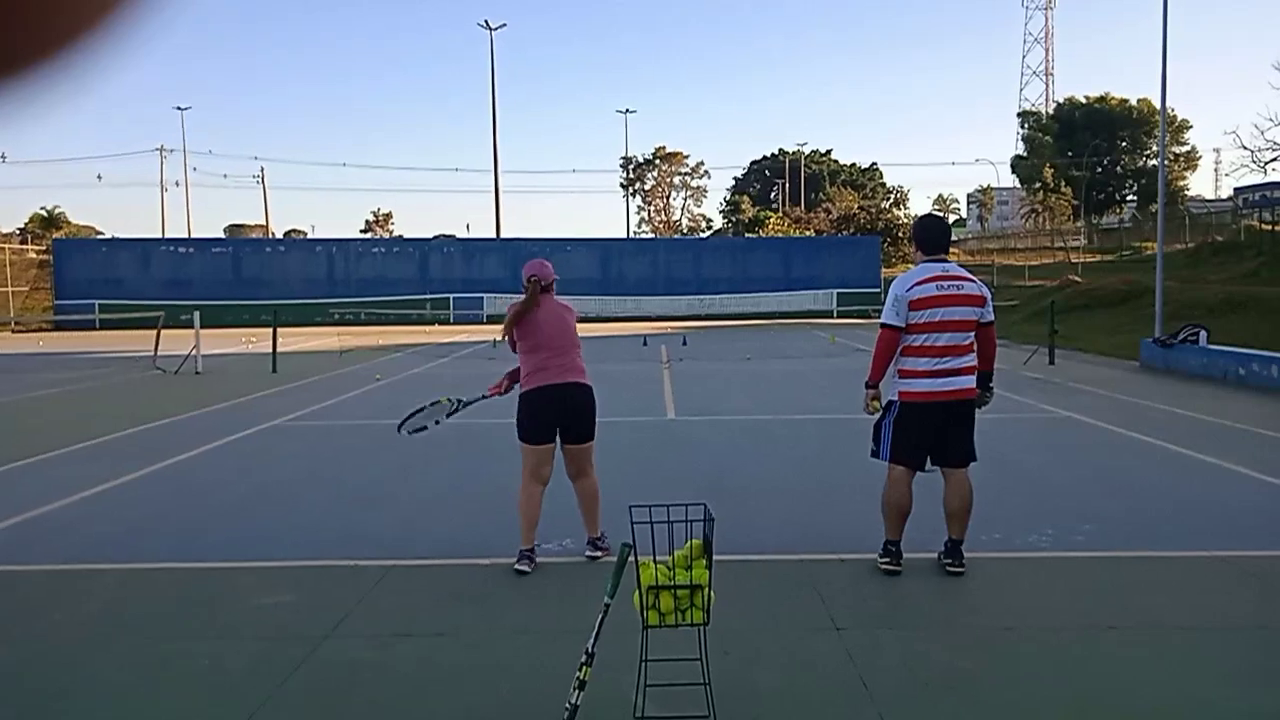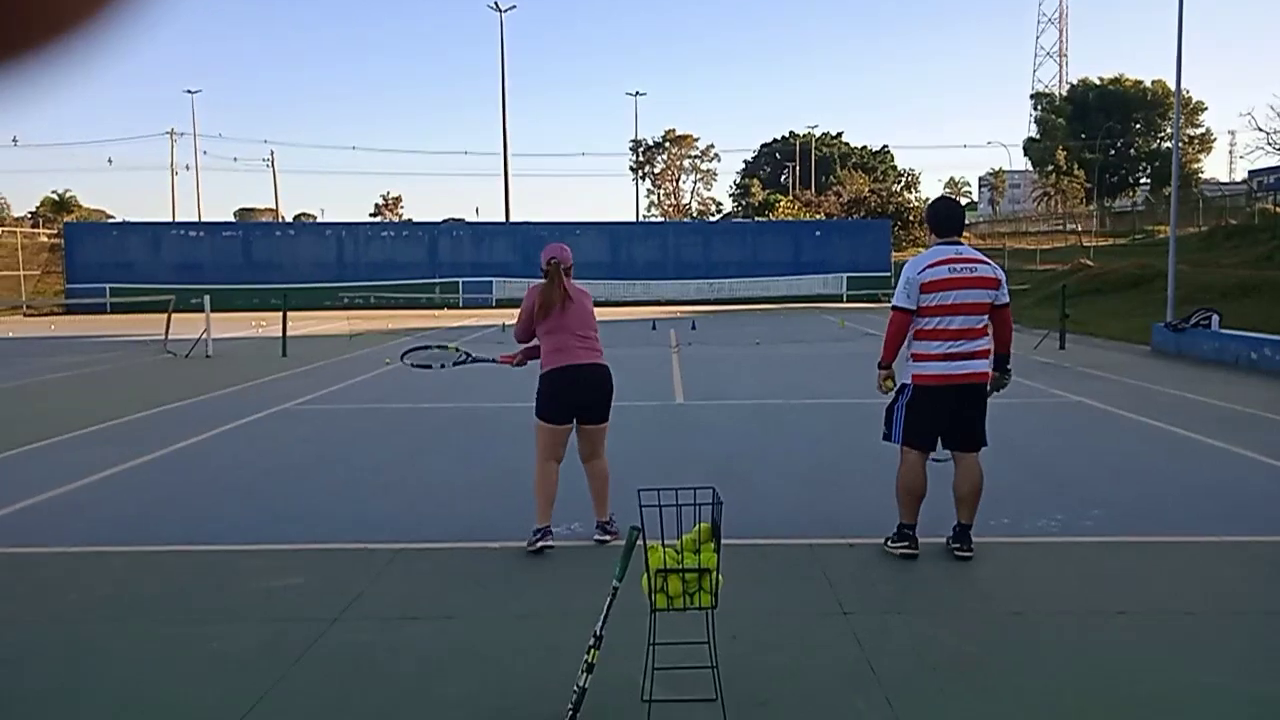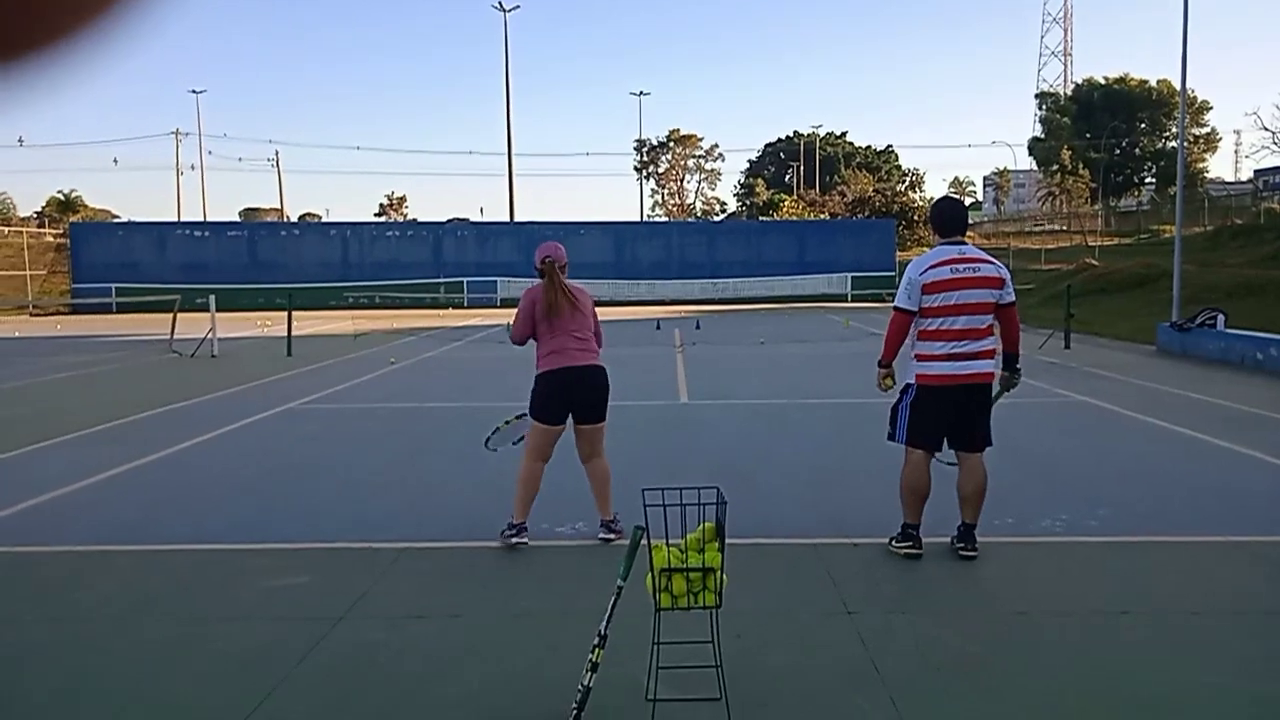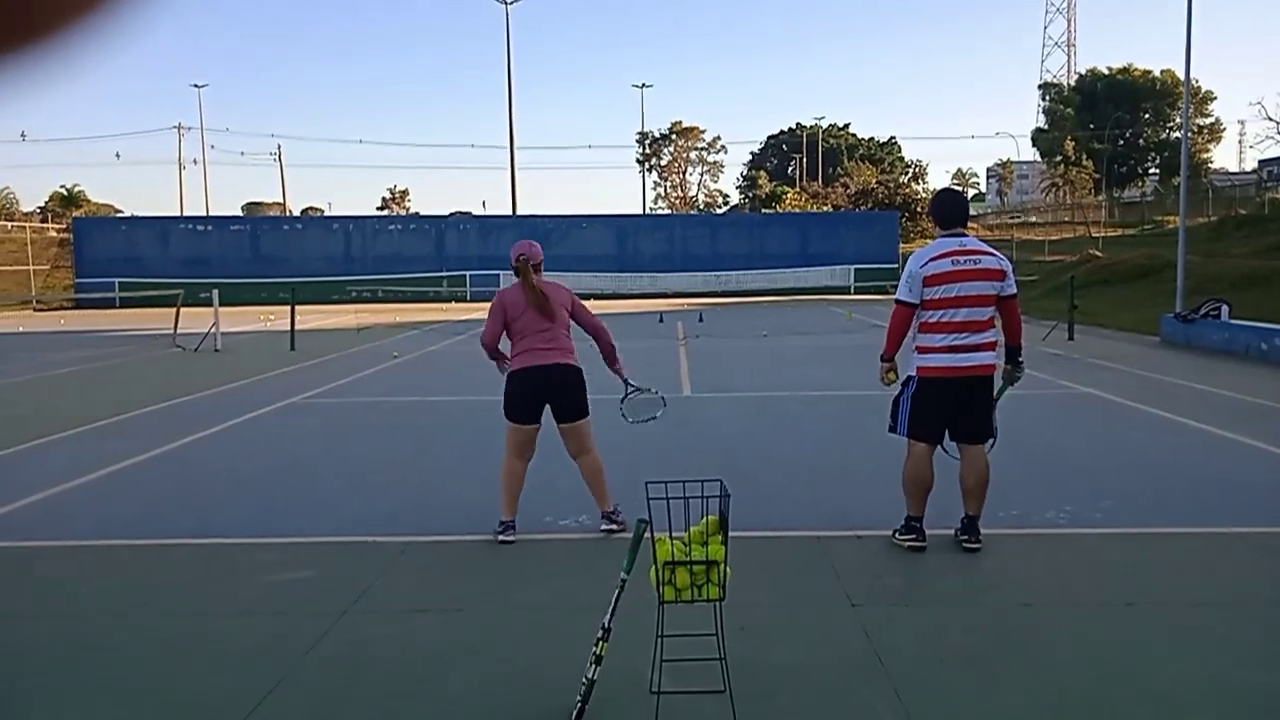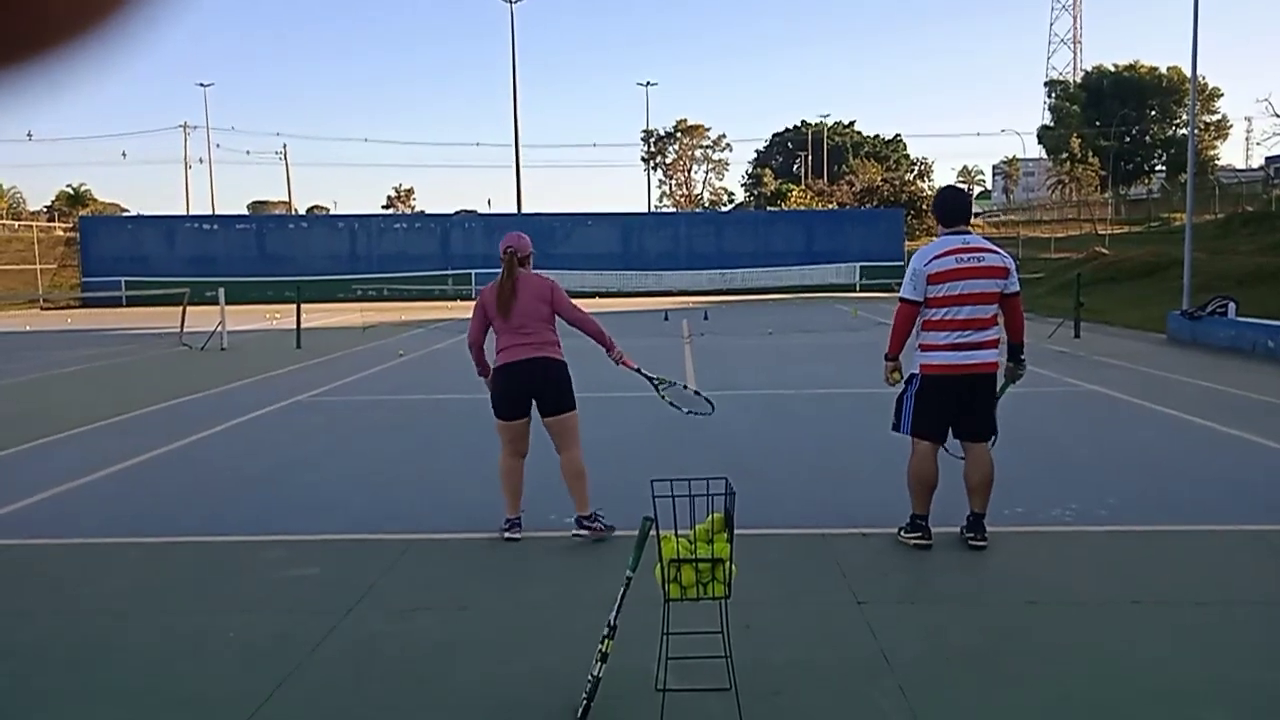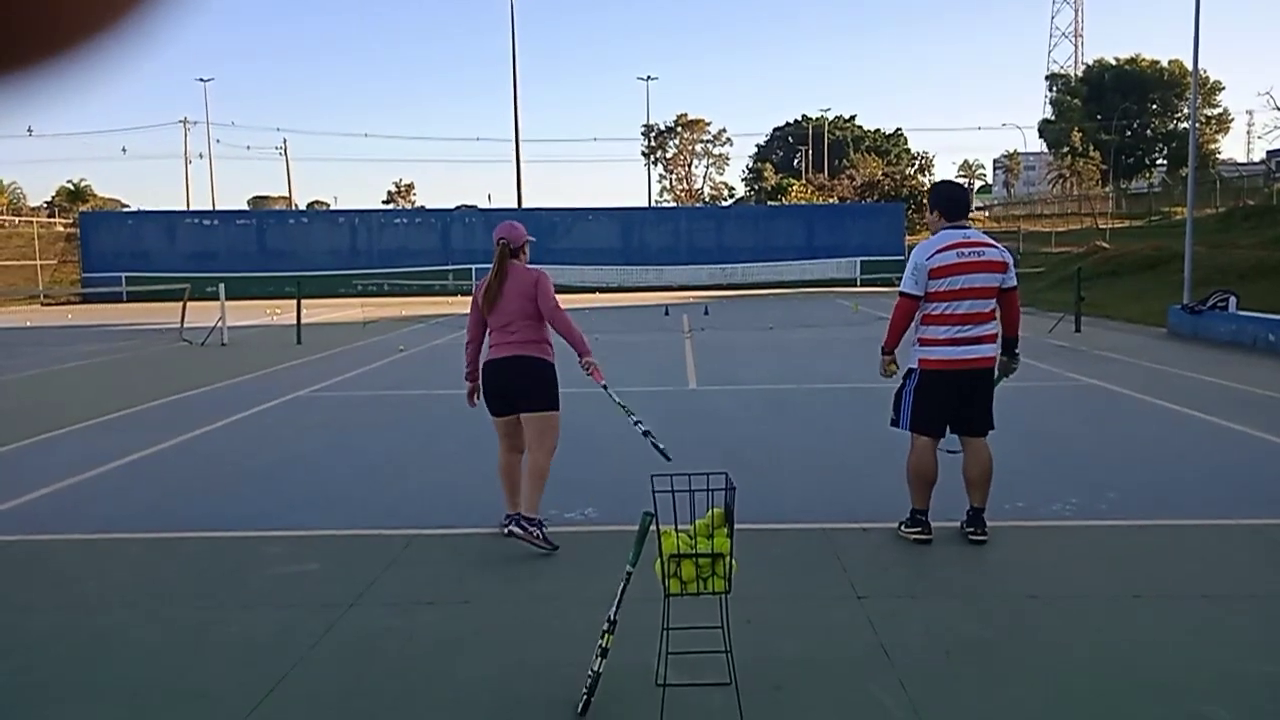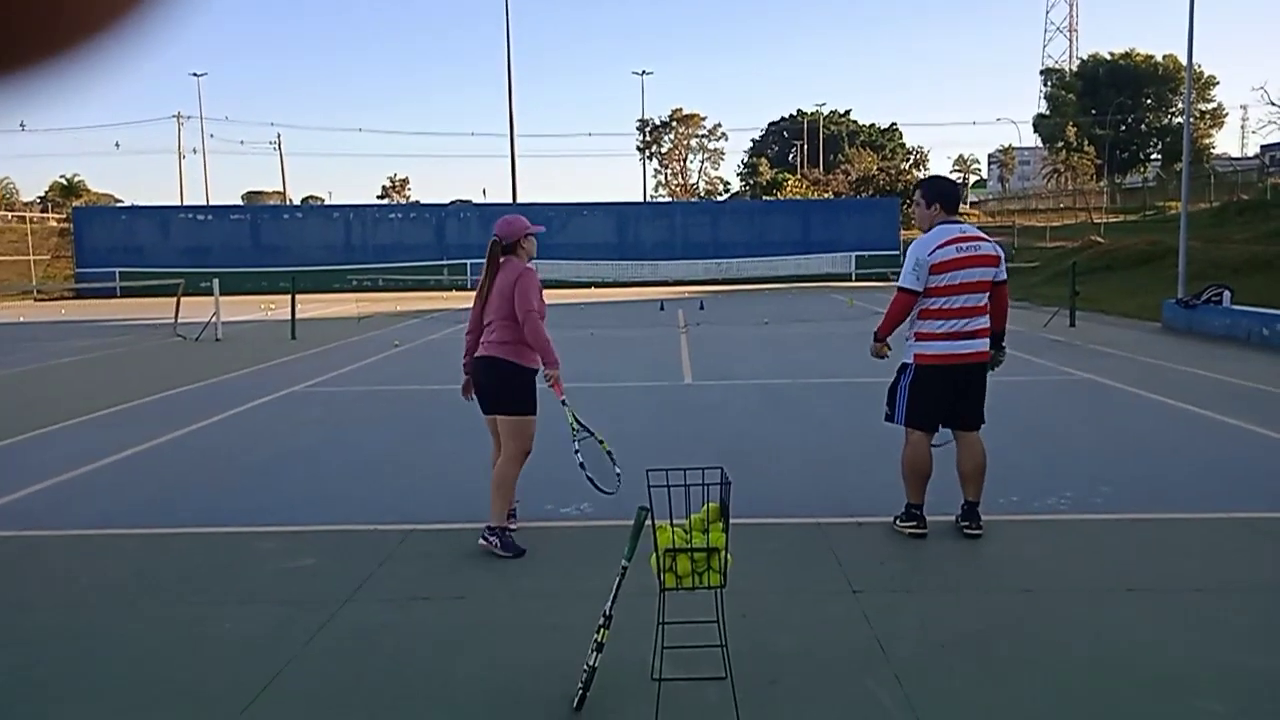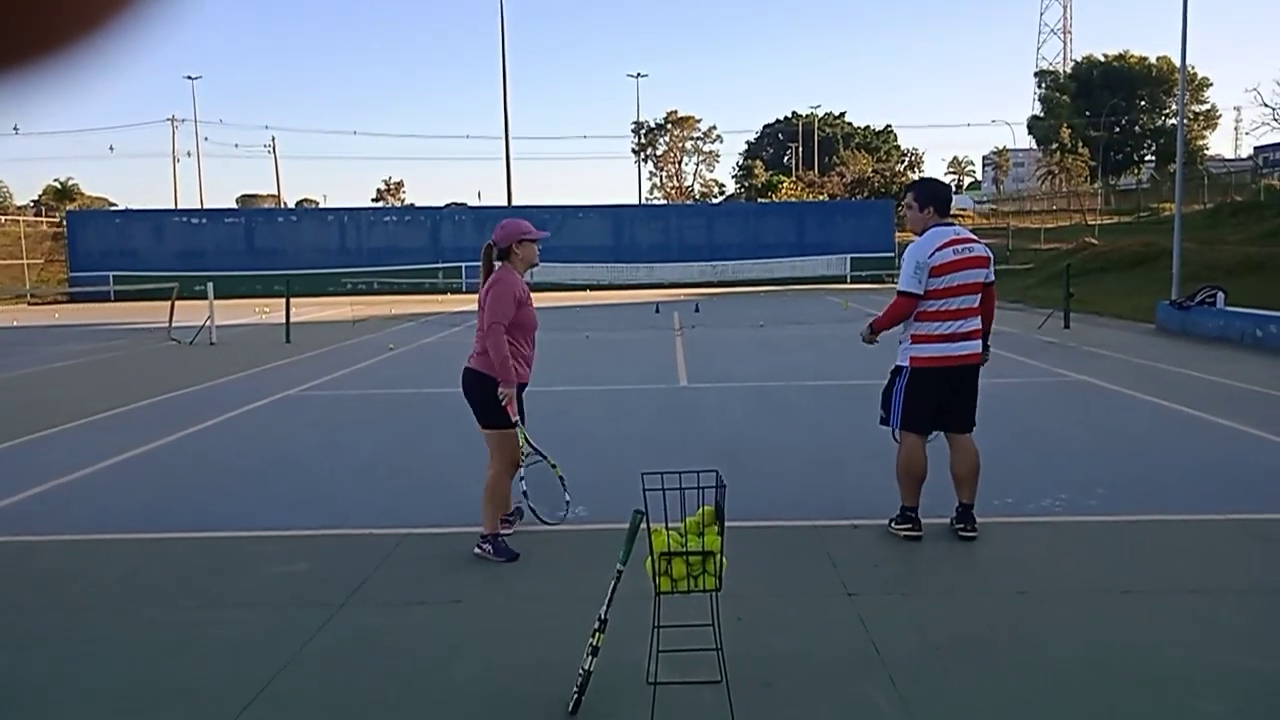
dt=0.2s
person 1, frame 1
left shoulder: (905, 285)
right shoulder: (976, 287)
left elbow: (888, 339)
right elbow: (987, 341)
left wrist: (873, 384)
right wrist: (984, 383)
left hip: (914, 395)
right hip: (961, 393)
left knee: (900, 471)
right knee: (957, 471)
left ankle: (892, 550)
right ankle: (954, 550)
person 1, frame 2
left shoulder: (917, 267)
right shoulder: (990, 269)
left elbow: (900, 322)
right elbow: (1003, 323)
left wrist: (885, 364)
right wrist: (1000, 365)
left hip: (927, 378)
right hip: (974, 377)
left knee: (913, 454)
right knee: (967, 455)
left ankle: (906, 534)
right ankle: (963, 535)
person 1, frame 3
left shoulder: (920, 268)
right shoulder: (994, 269)
left elbow: (901, 322)
right elbow: (1010, 322)
left wrist: (885, 363)
right wrist: (1011, 364)
left hip: (930, 378)
right hip: (978, 377)
left knee: (917, 454)
right knee: (971, 455)
left ankle: (910, 534)
right ankle: (967, 535)
person 1, frame 4
left shoulder: (922, 260)
right shoulder: (996, 260)
left elbow: (903, 315)
right elbow: (1011, 314)
left wrist: (888, 357)
right wrist: (1014, 357)
left hip: (932, 370)
right hip: (979, 369)
left knee: (920, 447)
right knee: (973, 447)
left ankle: (914, 526)
right ankle: (971, 527)
person 1, frame 5
left shoulder: (925, 258)
right shoulder: (999, 258)
left elbow: (907, 314)
right elbow: (1013, 312)
left wrist: (892, 357)
right wrist: (1015, 355)
left hip: (935, 368)
right hip: (982, 367)
left knee: (924, 445)
right knee: (977, 446)
left ankle: (919, 524)
right ankle: (977, 524)
person 1, frame 6
left shoulder: (925, 253)
right shoulder: (998, 253)
left elbow: (906, 307)
right elbow: (1010, 306)
left wrist: (888, 350)
right wrist: (1010, 349)
left hip: (934, 363)
right hip: (981, 361)
left knee: (923, 440)
right knee: (976, 440)
left ankle: (919, 519)
right ankle: (977, 518)
person 1, frame 7
left shoulder: (924, 247)
right shoulder: (989, 246)
left elbow: (905, 302)
right elbow: (1000, 299)
left wrist: (880, 336)
right wrist: (996, 342)
left hip: (929, 358)
right hip: (974, 355)
left knee: (918, 434)
right knee: (968, 433)
left ankle: (914, 513)
right ankle: (971, 513)
person 1, frame 8
left shoulder: (921, 250)
right shoulder: (980, 248)
left elbow: (905, 306)
right elbow: (988, 300)
left wrist: (874, 328)
right wrist: (982, 341)
left hip: (923, 360)
right hip: (966, 356)
left knee: (912, 436)
right knee: (961, 435)
left ankle: (909, 516)
right ankle: (966, 515)
person 2, frame 1
left shoulder: (518, 312)
right shoulder: (568, 313)
right wrist: (514, 377)
left hip: (537, 397)
right hip: (578, 393)
left knee: (534, 479)
right knee: (583, 474)
left ankle: (526, 551)
right ankle: (595, 539)
person 2, frame 2
left shoulder: (537, 294)
right shoulder: (584, 296)
left elbow: (520, 335)
right wrist: (528, 354)
left hip: (558, 378)
right hip: (597, 374)
left knee: (548, 459)
right knee: (594, 456)
left ankle: (542, 529)
right ankle: (603, 523)
person 2, frame 3
left shoulder: (534, 294)
right shoulder: (584, 296)
left elbow: (518, 336)
left hip: (554, 379)
right hip: (593, 375)
left knee: (535, 457)
right knee: (594, 455)
left ankle: (518, 525)
right ankle: (607, 522)
person 2, frame 4
left shoulder: (504, 297)
right shoulder: (562, 292)
left elbow: (488, 341)
right elbow: (596, 328)
left wrist: (499, 358)
right wrist: (612, 360)
left hip: (524, 379)
right hip: (565, 374)
left knee: (516, 455)
right knee: (584, 451)
left ankle: (506, 523)
right ankle: (609, 513)
person 2, frame 5
left shoulder: (488, 294)
right shoulder: (546, 285)
left elbow: (474, 341)
right elbow: (576, 317)
left wrist: (485, 371)
right wrist: (609, 345)
left hip: (508, 374)
right hip: (549, 369)
left knee: (512, 452)
right knee: (569, 448)
left ankle: (512, 520)
right ankle: (584, 517)
person 2, frame 6
left shoulder: (484, 287)
right shoulder: (536, 278)
left elbow: (473, 337)
right elbow: (555, 315)
left wrist: (472, 376)
right wrist: (583, 351)
left hip: (496, 369)
right hip: (534, 367)
left knee: (510, 447)
right knee: (541, 449)
left ankle: (513, 514)
right ankle: (528, 519)
person 2, frame 7
left shoulder: (491, 278)
right shoulder: (524, 275)
left elbow: (474, 329)
right elbow: (529, 319)
left wrist: (470, 371)
right wrist: (550, 361)
left hip: (485, 366)
right hip: (512, 370)
left knee: (503, 449)
right knee: (515, 453)
left ankle: (506, 511)
right ankle: (494, 530)
person 2, frame 8
left shoulder: (504, 281)
right shoulder: (508, 282)
right elbow: (494, 331)
right wrist: (508, 379)
left hip: (484, 379)
right hip: (494, 384)
left knee: (505, 457)
right knee: (506, 461)
left ankle: (505, 513)
right ankle: (488, 537)
